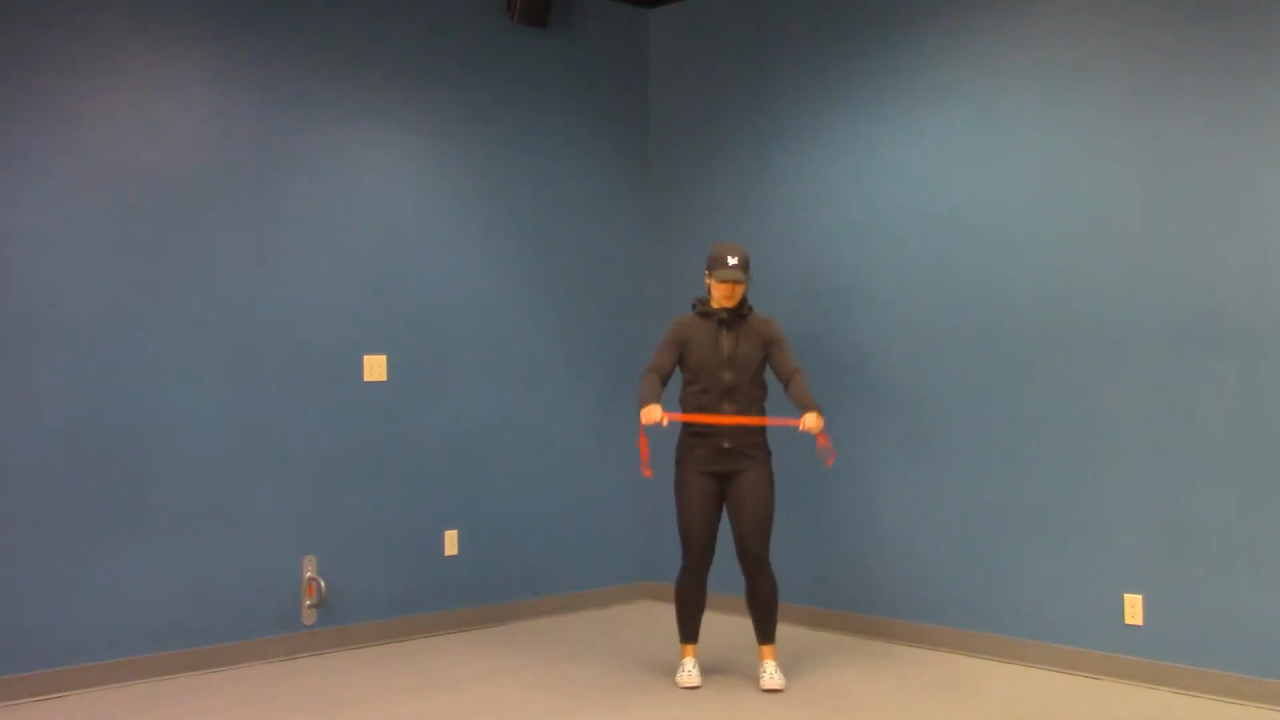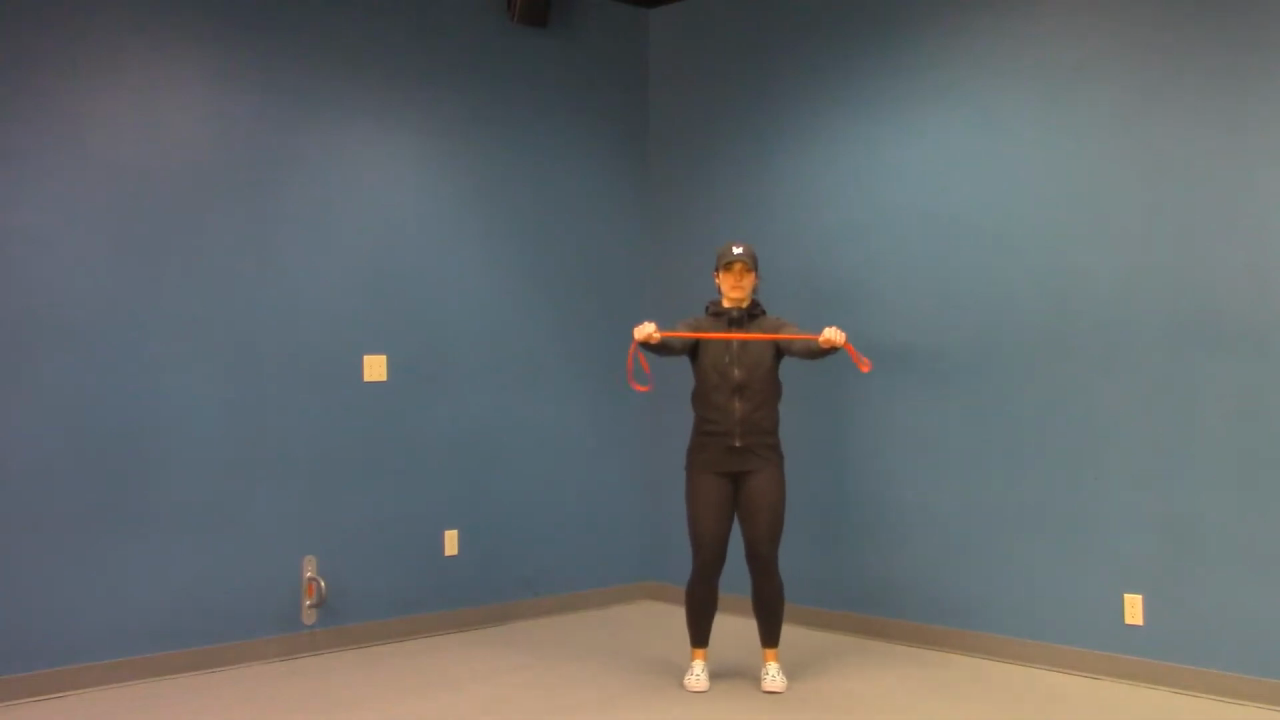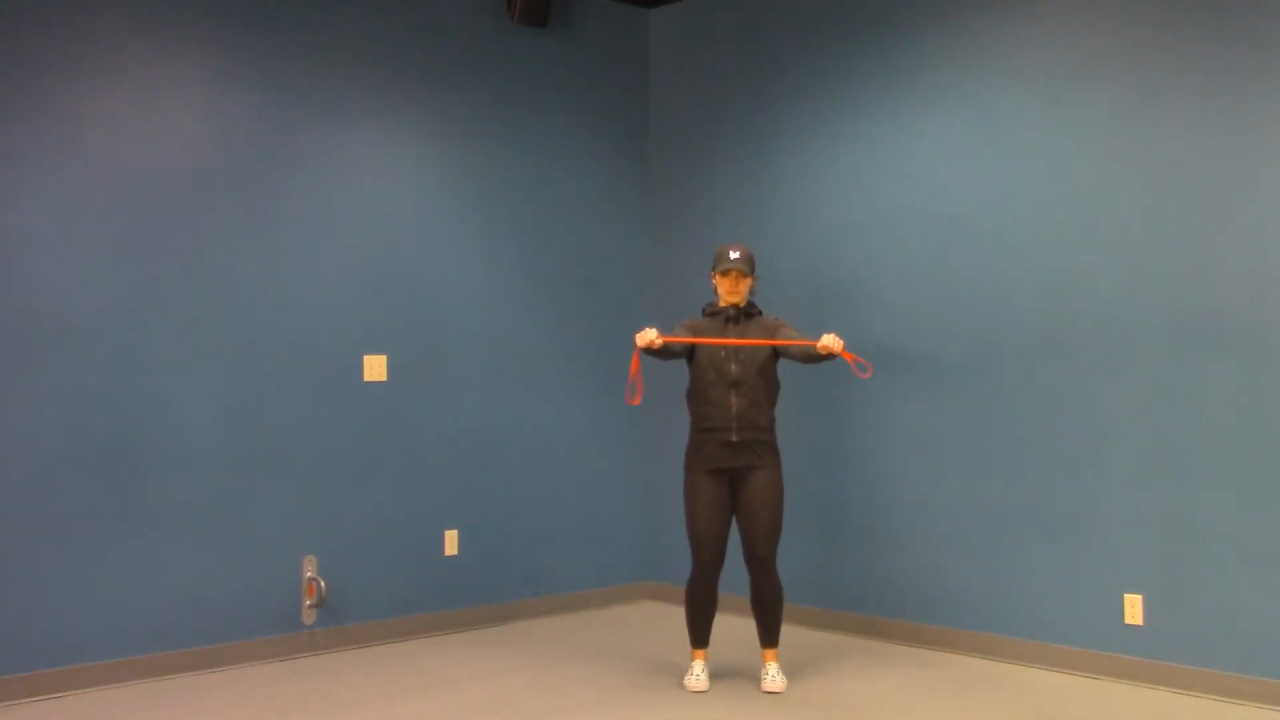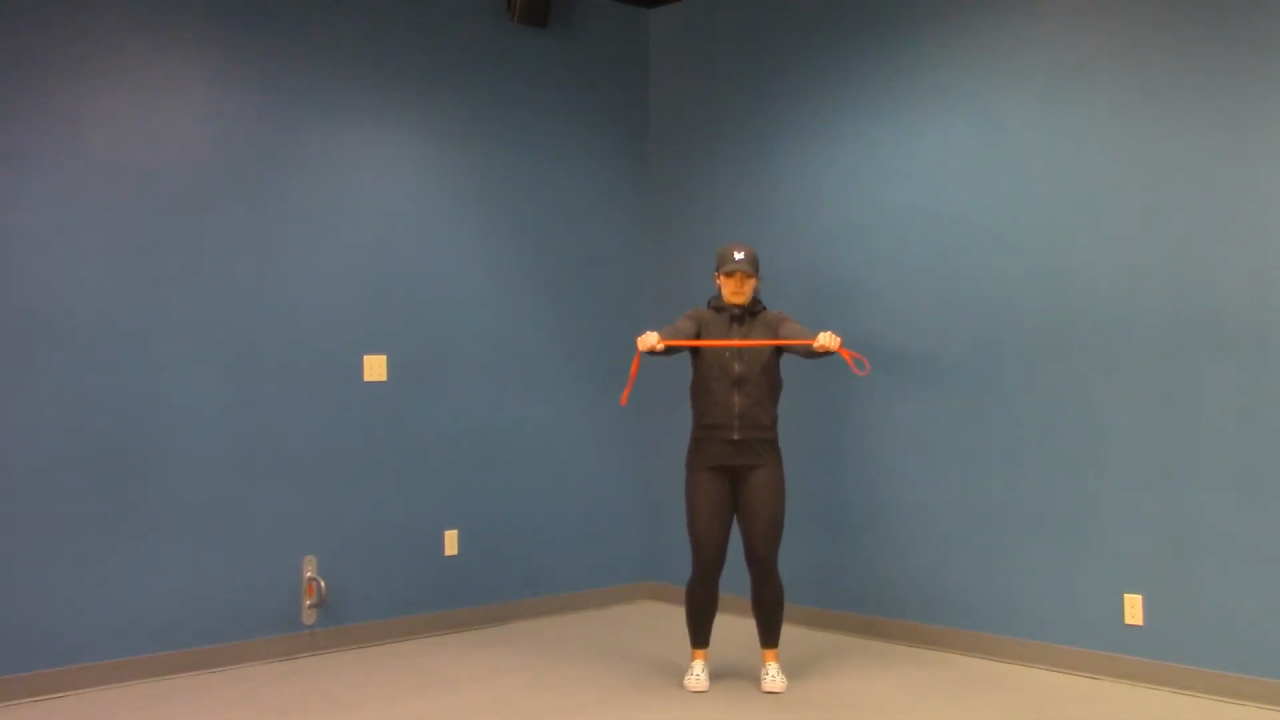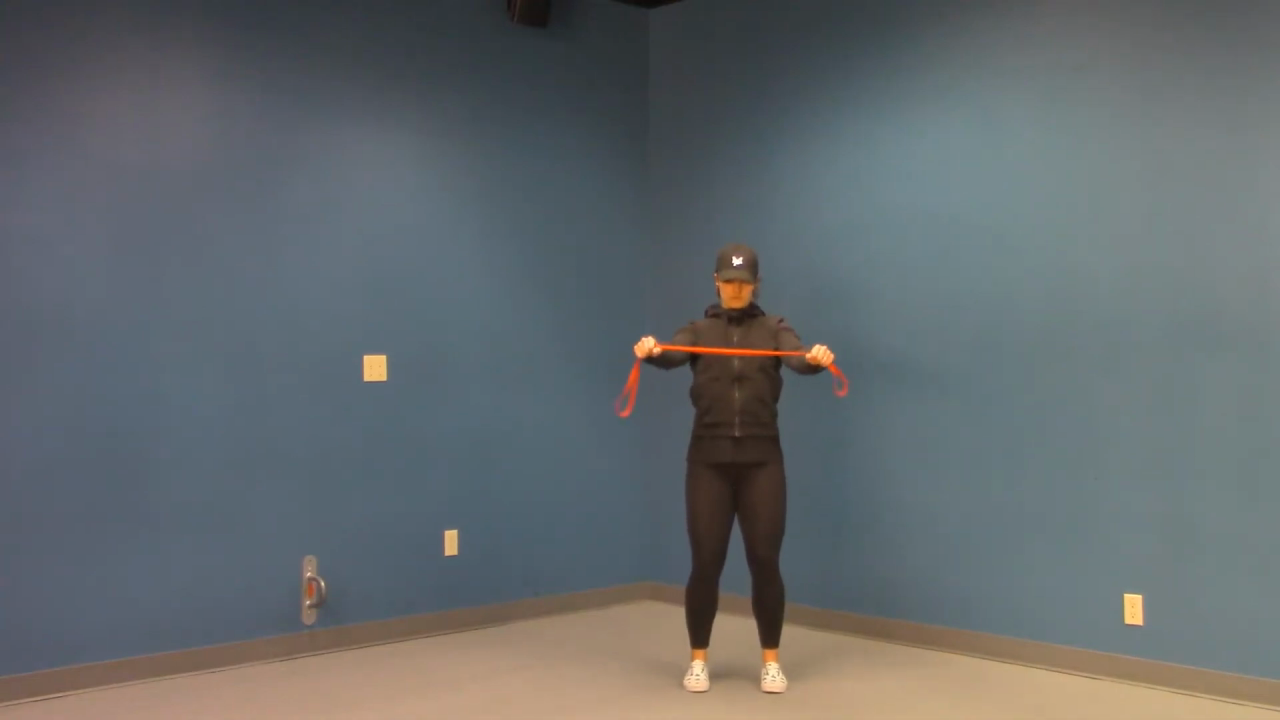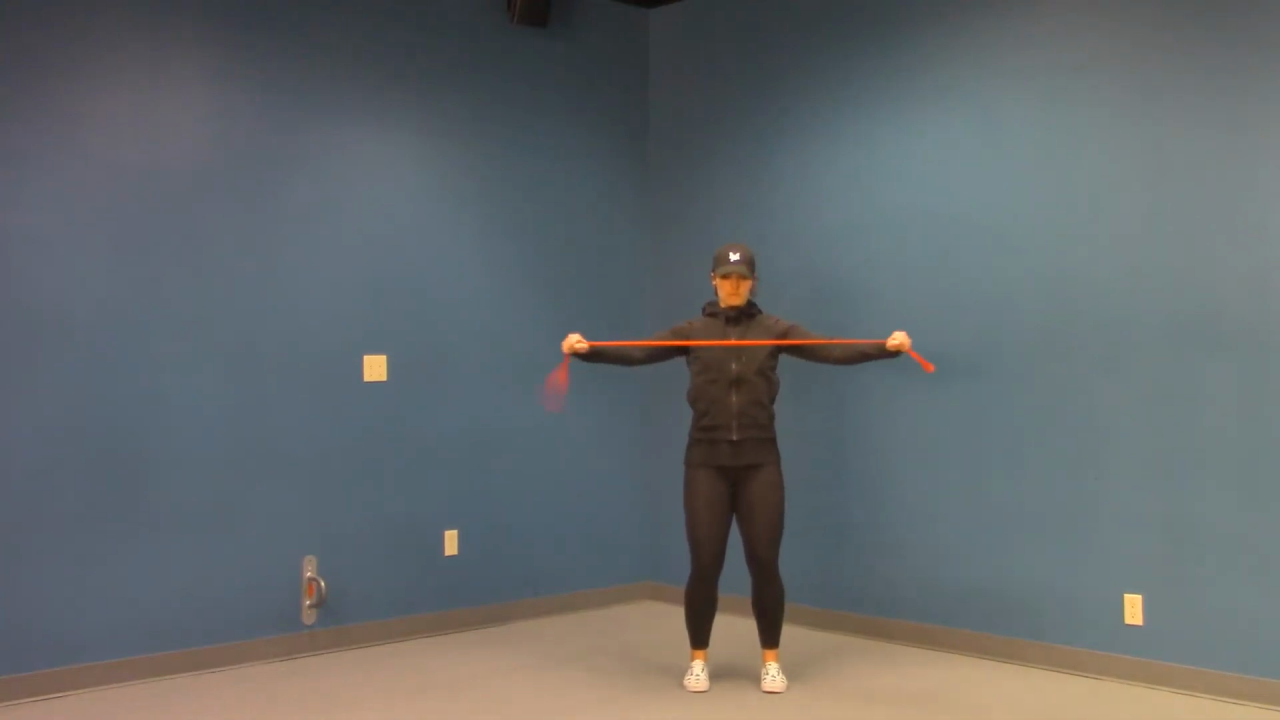
dt=0.7s
person 1, frame 1
left shoulder: (763, 328)
right shoulder: (685, 328)
left elbow: (791, 374)
right elbow: (654, 373)
left wrist: (810, 409)
right wrist: (650, 404)
left hip: (750, 457)
right hip: (697, 457)
left knee: (755, 558)
right knee: (695, 559)
left ankle: (768, 658)
right ankle: (688, 656)
person 1, frame 2
left shoulder: (772, 328)
right shoulder: (699, 327)
left elbow: (801, 346)
right elbow: (673, 343)
left wrist: (826, 342)
right wrist: (651, 338)
left hip: (761, 459)
right hip: (709, 459)
left knee: (764, 561)
right knee: (706, 563)
left ankle: (771, 660)
right ankle: (698, 659)
person 1, frame 3
left shoulder: (769, 328)
right shoulder: (696, 329)
left elbow: (798, 348)
right elbow: (672, 348)
left wrist: (824, 348)
right wrist: (652, 342)
left hip: (758, 459)
right hip: (706, 460)
left knee: (762, 562)
right knee: (705, 564)
left ankle: (770, 660)
right ankle: (698, 659)
person 1, frame 4
left shoulder: (773, 322)
right shoulder: (700, 320)
left elbow: (798, 338)
right elbow: (677, 335)
left wrist: (822, 342)
right wrist: (654, 341)
left hip: (760, 459)
right hip: (707, 460)
left knee: (763, 562)
right knee: (706, 563)
left ankle: (770, 660)
right ankle: (698, 659)
person 1, frame 5
left shoulder: (773, 328)
right shoulder: (698, 330)
left elbow: (796, 358)
right elbow: (674, 356)
left wrist: (817, 359)
right wrist: (651, 351)
left hip: (762, 459)
right hip: (709, 458)
left knee: (765, 562)
right knee: (706, 563)
left ankle: (771, 660)
right ankle: (698, 659)
person 1, frame 6
left shoulder: (773, 329)
right shoulder: (693, 331)
left elbow: (830, 351)
right elbow: (639, 352)
left wrist: (886, 348)
right wrist: (586, 350)
left hip: (759, 460)
right hip: (706, 461)
left knee: (764, 563)
right knee: (704, 564)
left ankle: (770, 660)
right ankle: (698, 659)
